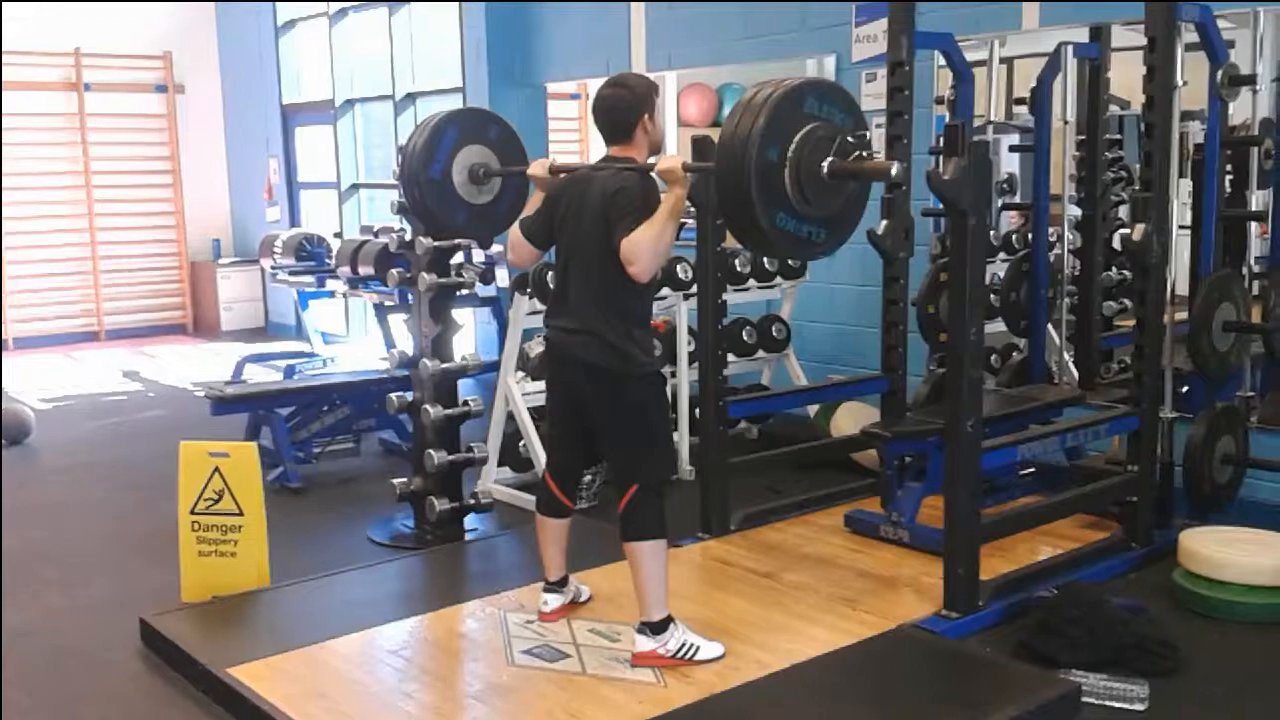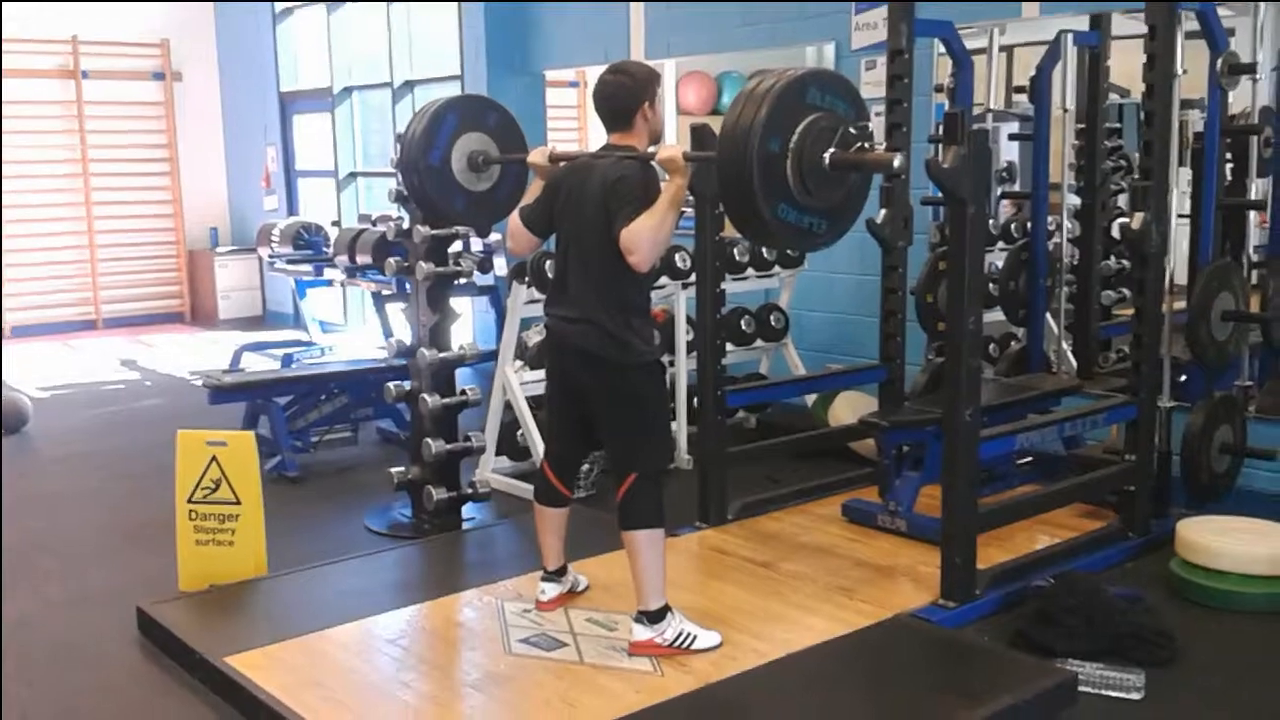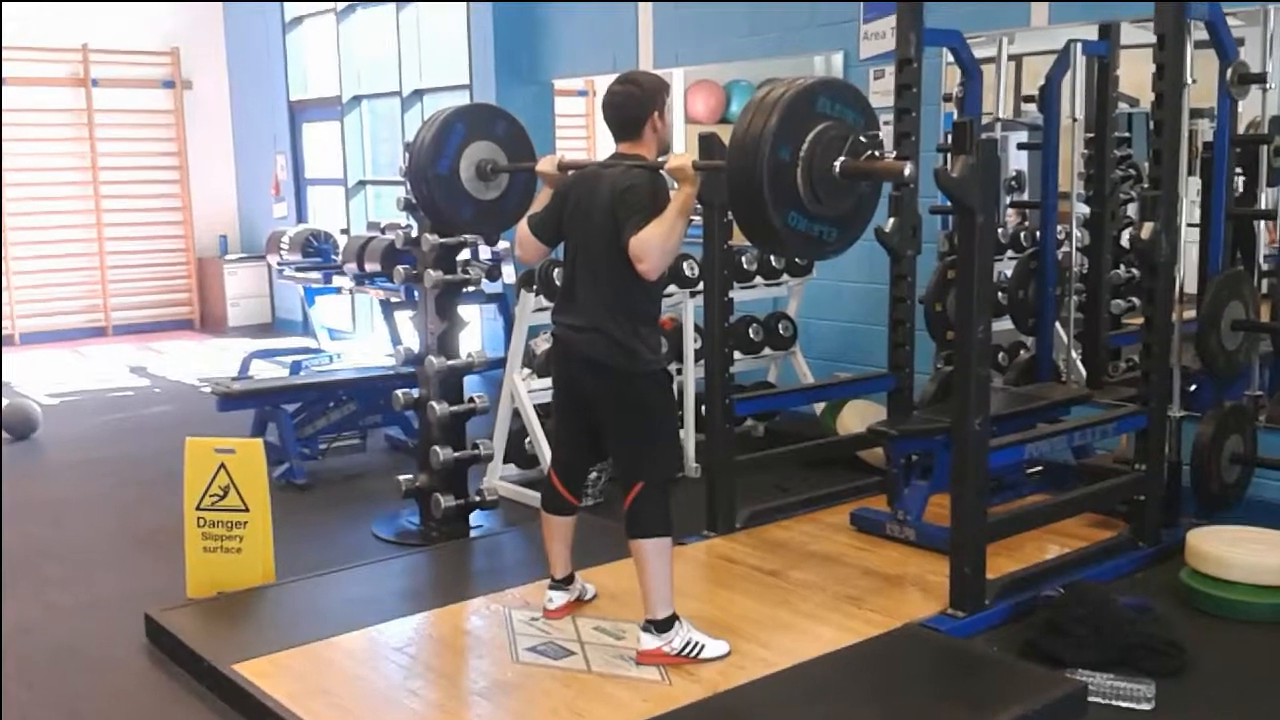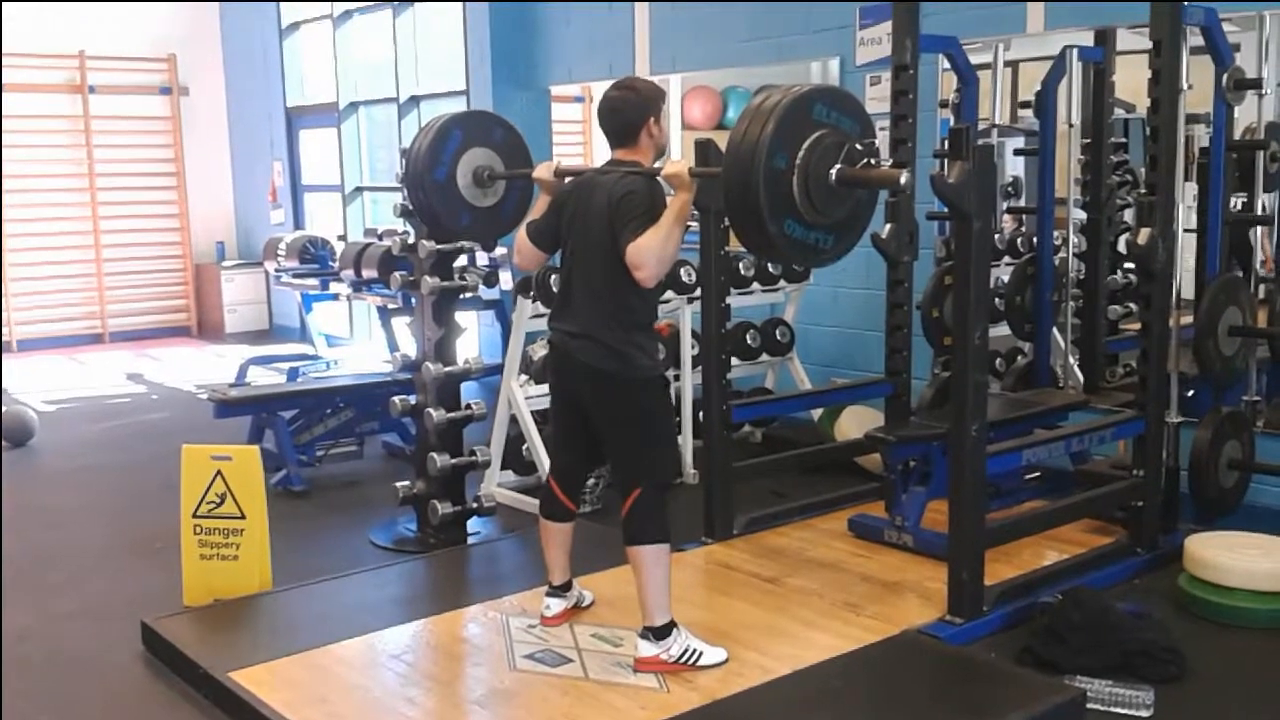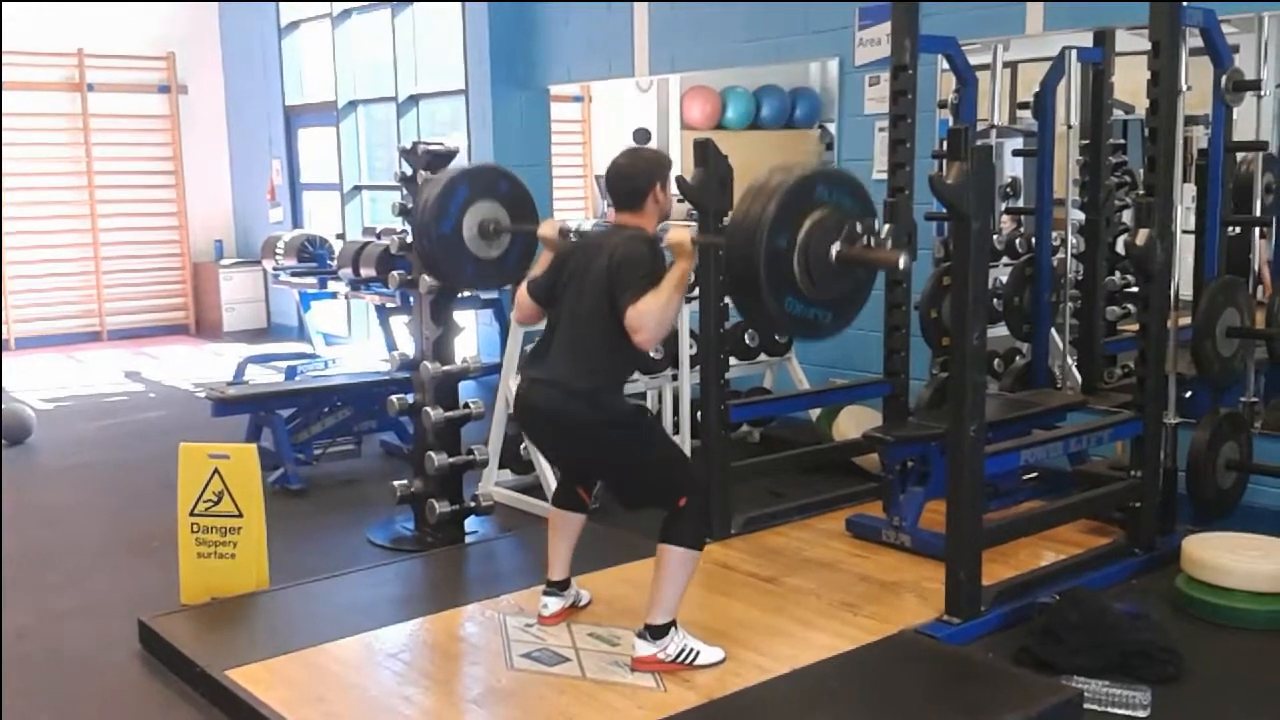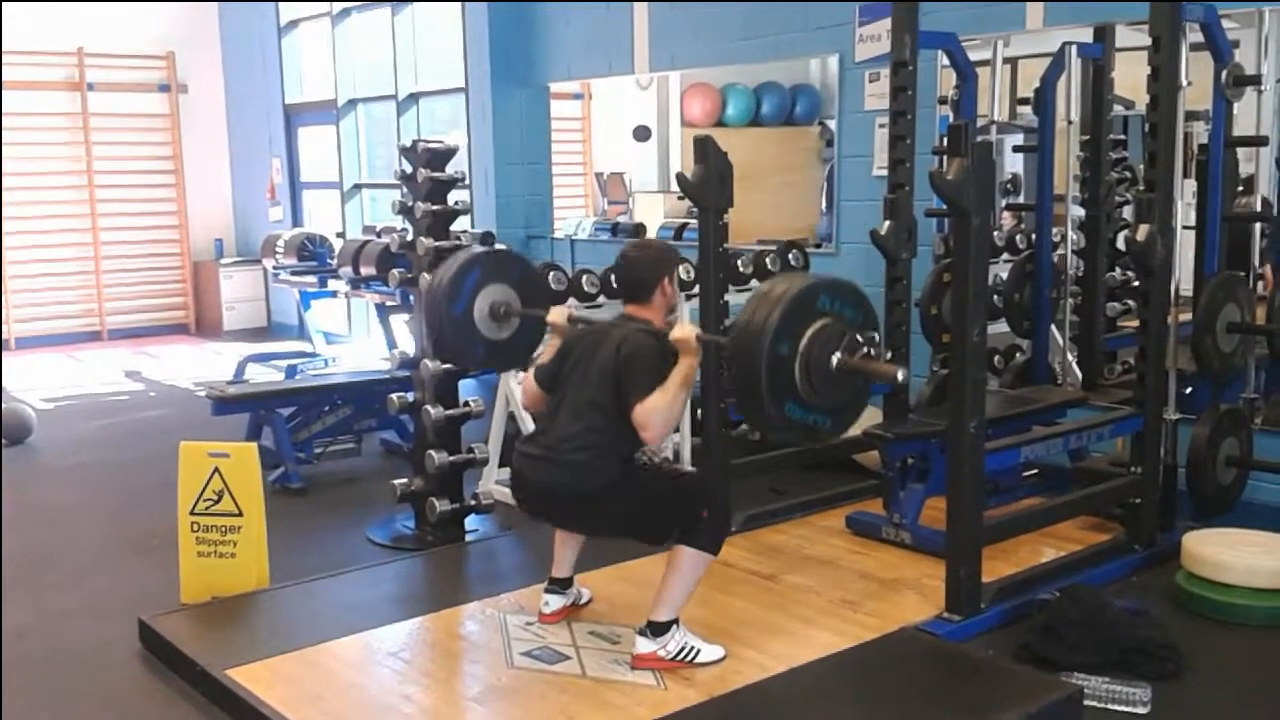
dt=0.5s
person 1, frame 1
left shoulder: (569, 185)
right shoulder: (633, 187)
left elbow: (518, 252)
right elbow: (640, 262)
left wrist: (538, 191)
right wrist: (676, 193)
left hip: (566, 351)
right hip: (617, 362)
left knee: (562, 468)
right knee: (643, 484)
left ankle: (556, 589)
right ankle: (657, 633)
person 1, frame 2
left shoulder: (570, 174)
right shoulder: (634, 176)
left elbow: (517, 241)
right elbow: (639, 252)
left wrist: (537, 180)
right wrist: (676, 184)
left hip: (566, 340)
right hip: (618, 350)
left knee: (560, 457)
right knee: (641, 474)
left ankle: (554, 579)
right ankle: (654, 622)
person 1, frame 3
left shoulder: (578, 183)
right shoulder: (643, 184)
left elbow: (526, 248)
right elbow: (648, 260)
left wrist: (546, 188)
right wrist: (685, 192)
left hip: (573, 349)
right hip: (624, 359)
left knee: (567, 465)
right knee: (648, 482)
left ankle: (561, 585)
right ankle: (661, 630)
person 1, frame 4
left shoulder: (577, 187)
right shoulder: (638, 189)
left elbow: (524, 256)
right elbow: (646, 266)
left wrist: (544, 194)
right wrist: (682, 198)
left hip: (568, 354)
right hip: (620, 364)
left knee: (565, 474)
right knee: (646, 489)
left ankle: (559, 594)
right ankle: (659, 639)
person 1, frame 5
left shoulder: (580, 247)
right shoulder: (638, 251)
left elbow: (523, 311)
right elbow: (645, 330)
left wrist: (548, 251)
right wrist: (682, 264)
left hip: (534, 399)
right hip: (587, 408)
left knee: (579, 473)
right knee: (689, 500)
left ankle: (556, 592)
right ankle: (657, 638)
person 1, frame 6
left shoulder: (586, 335)
right shoulder: (647, 345)
left elbow: (531, 399)
right elbow: (651, 429)
left wrist: (557, 337)
right wrist: (688, 361)
left hip: (527, 480)
right hip: (574, 488)
right knee: (706, 506)
left ankle: (558, 593)
right ankle: (658, 637)
